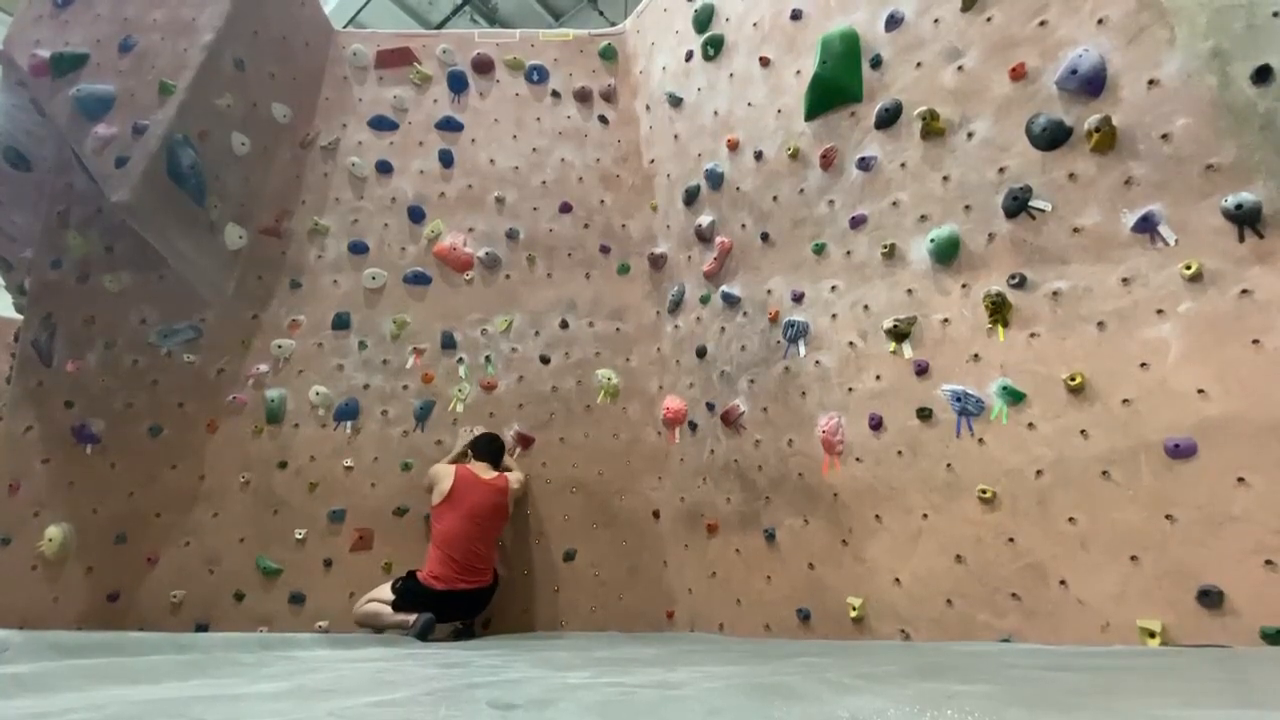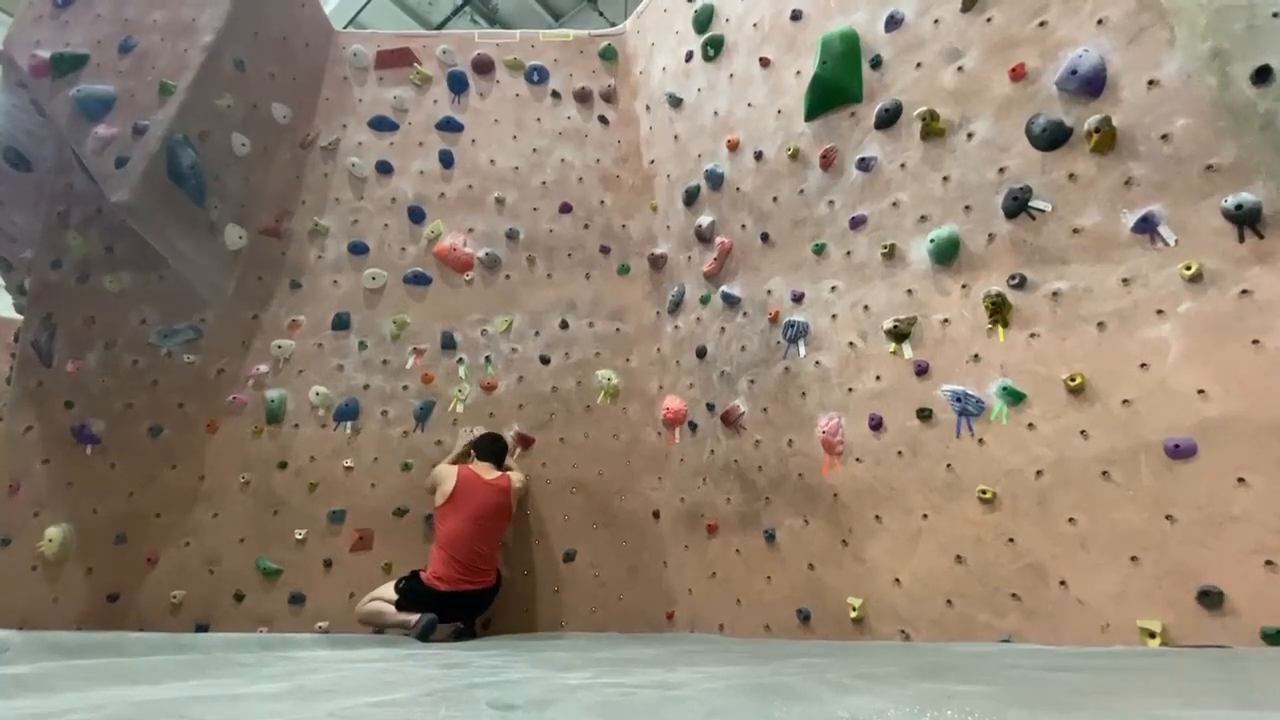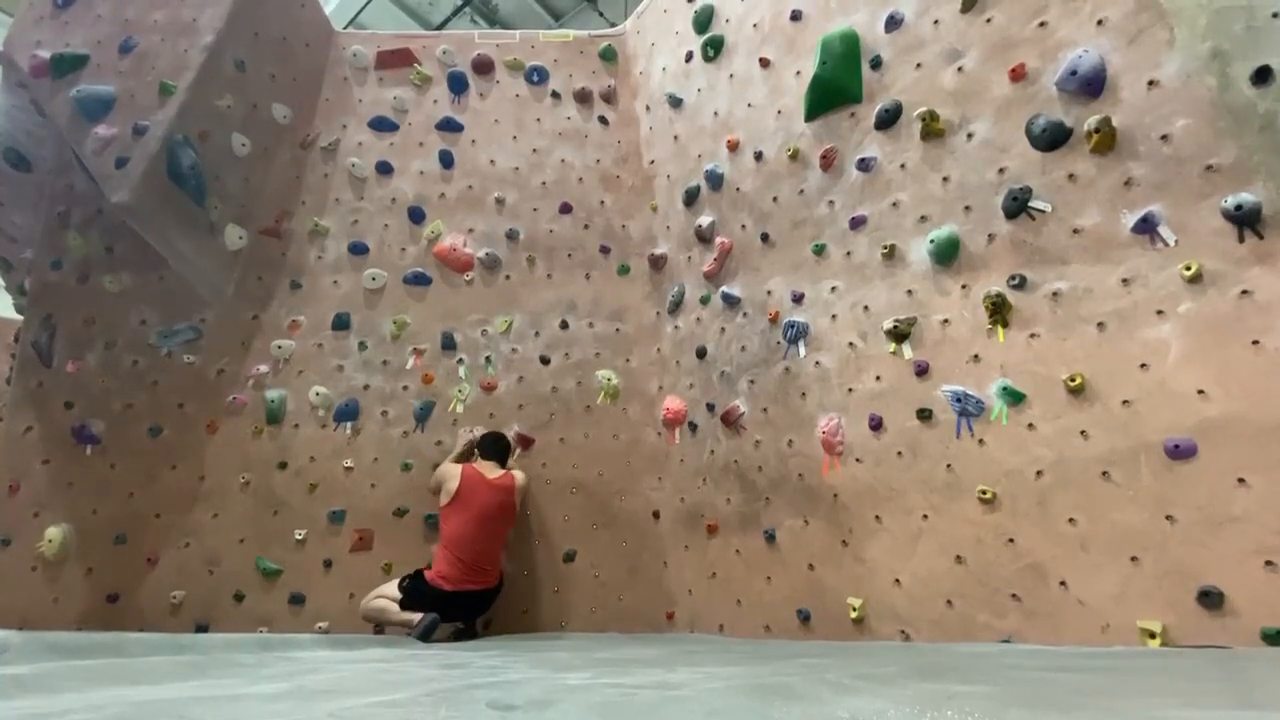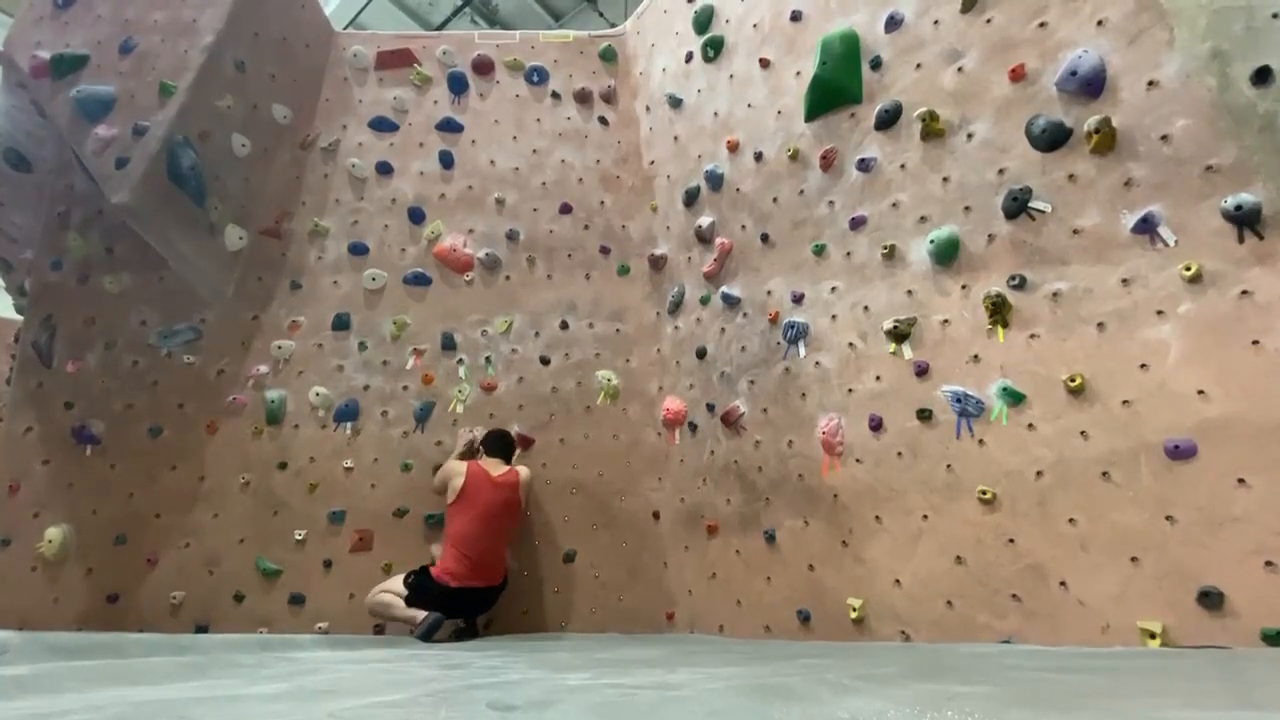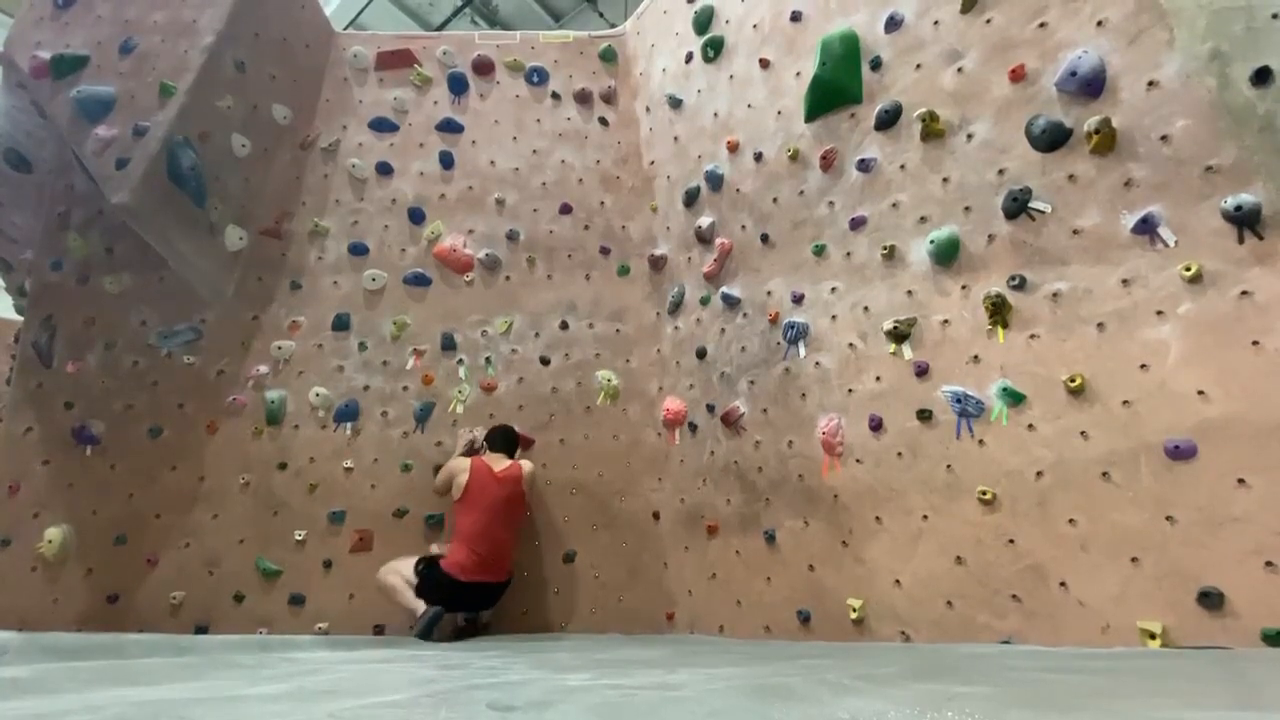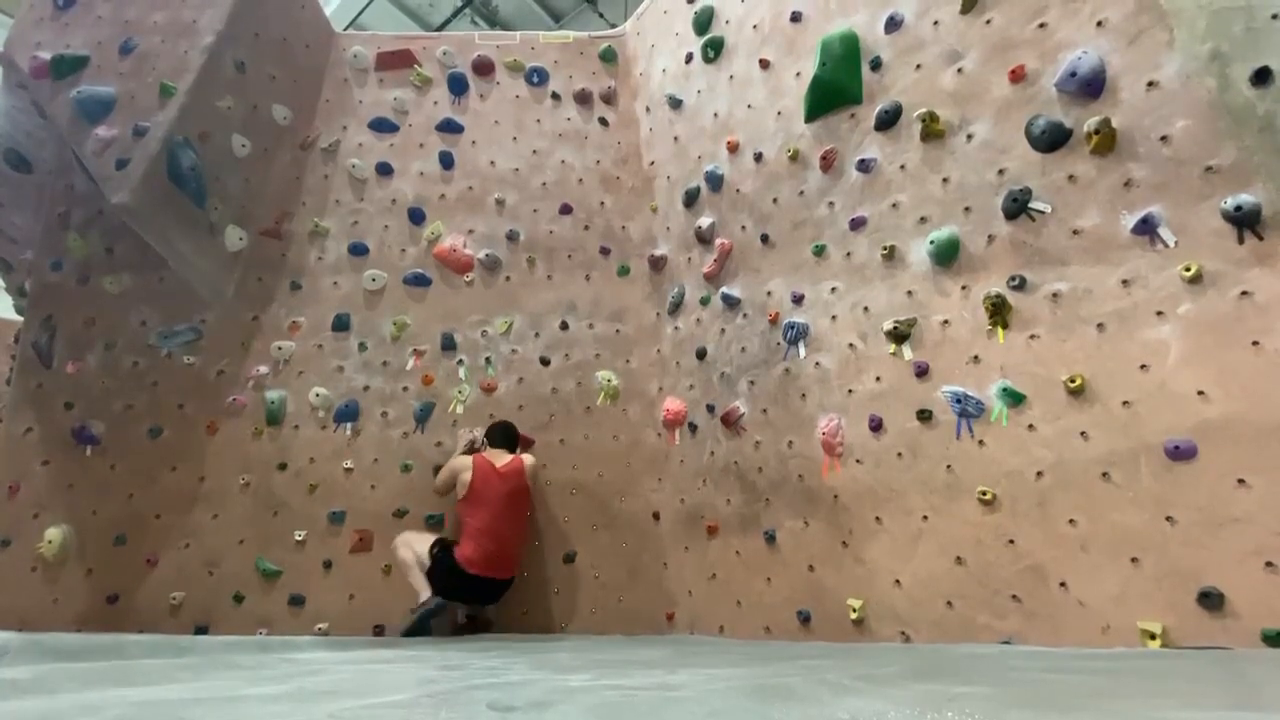
dt=0.1s
person 1, frame 1
left shoulder: (444, 474)
right shoulder: (511, 485)
left wrist: (458, 449)
right wrist: (492, 445)
left hip: (435, 592)
right hip: (479, 596)
left knee: (362, 611)
left ankle: (413, 619)
right ankle: (466, 623)
person 1, frame 2
left shoulder: (448, 474)
right shoulder: (515, 484)
left wrist: (458, 450)
right wrist: (494, 445)
left hip: (439, 592)
right hip: (483, 597)
left knee: (364, 609)
left ankle: (415, 619)
right ankle: (467, 623)
person 1, frame 3
left shoulder: (452, 473)
right shoulder: (517, 483)
left elbow: (434, 487)
left wrist: (459, 449)
right wrist: (496, 445)
left hip: (443, 591)
right hip: (485, 596)
left knee: (368, 606)
left ankle: (418, 618)
right ankle: (467, 623)
person 1, frame 4
left shoulder: (457, 470)
right shoulder: (522, 477)
left elbow: (437, 486)
left wrist: (459, 451)
left hip: (448, 588)
right hip: (489, 593)
left knee: (374, 600)
left ankle: (422, 616)
right ankle: (470, 623)
person 1, frame 5
left shoulder: (462, 467)
right shoulder: (526, 471)
left elbow: (439, 487)
left wrist: (460, 450)
left hip: (457, 581)
right hip: (495, 588)
left knee: (388, 572)
right knee: (438, 550)
left ankle: (423, 610)
right ankle: (469, 621)
person 1, frame 6
left shoulder: (465, 464)
right shoulder: (528, 465)
left elbow: (439, 487)
right wrist: (485, 448)
left hip: (463, 575)
right hip: (500, 583)
left knee: (403, 541)
right knee: (447, 546)
left ankle: (427, 599)
right ankle: (473, 618)
